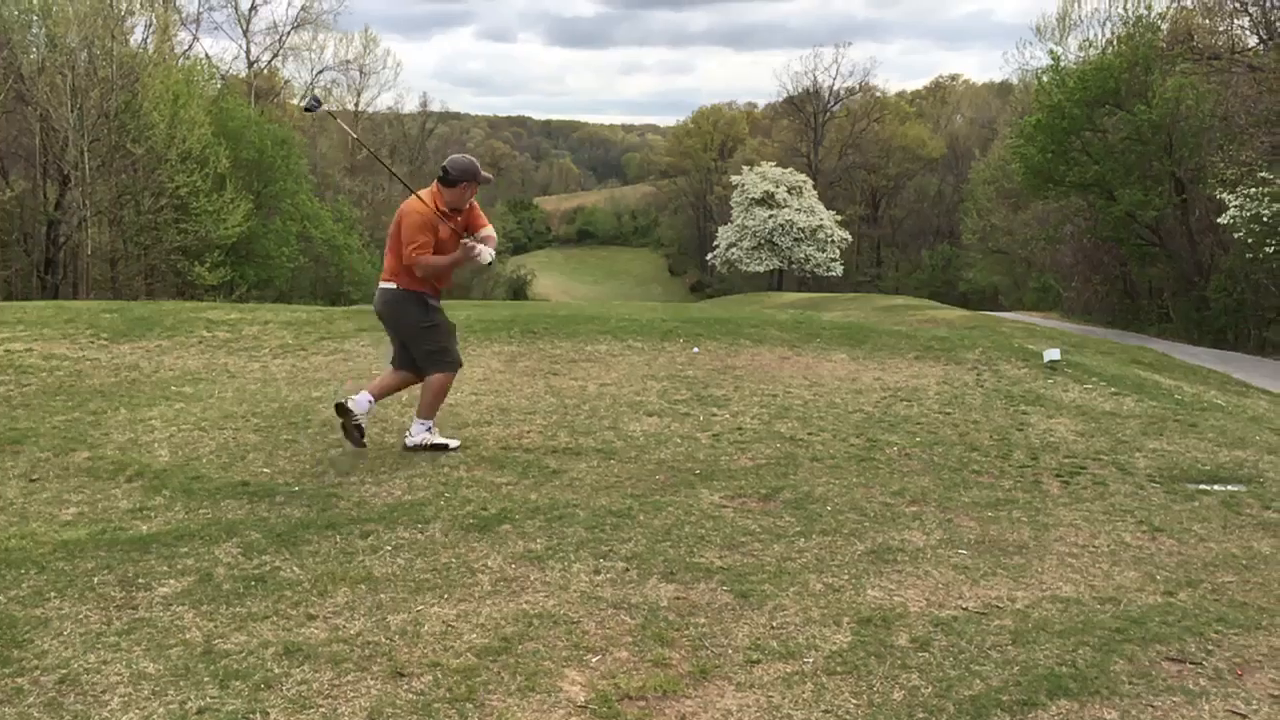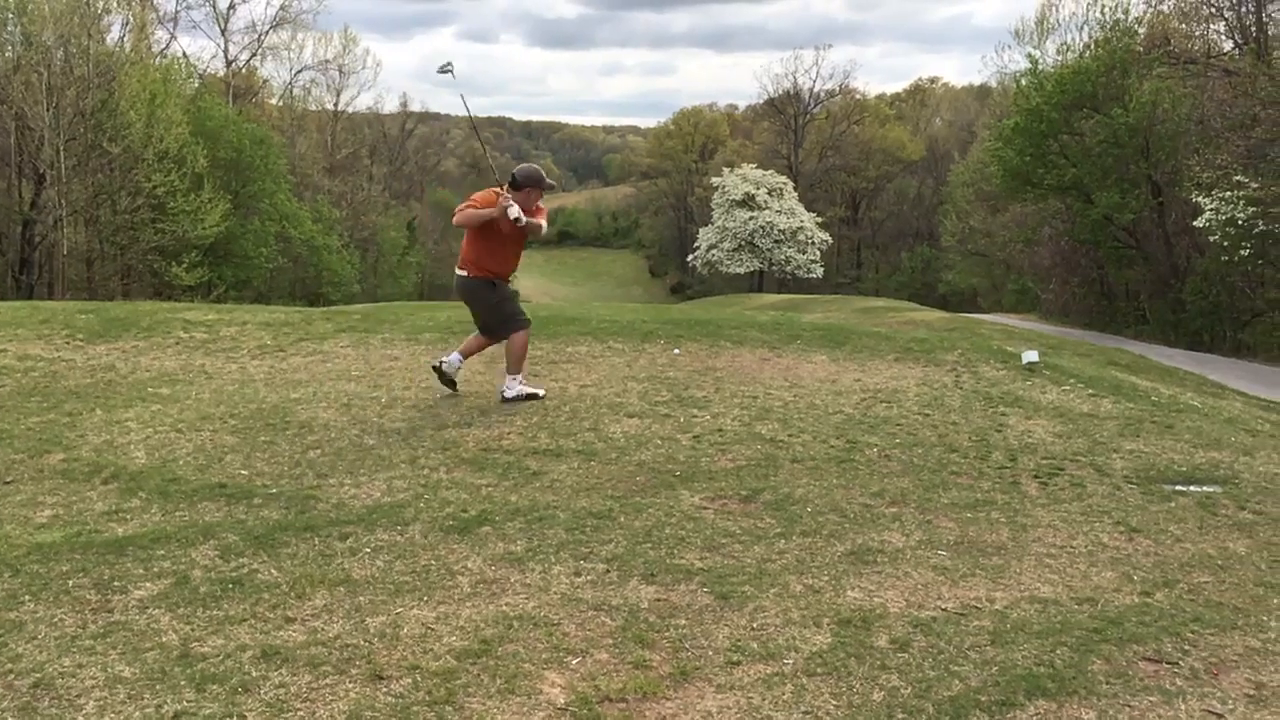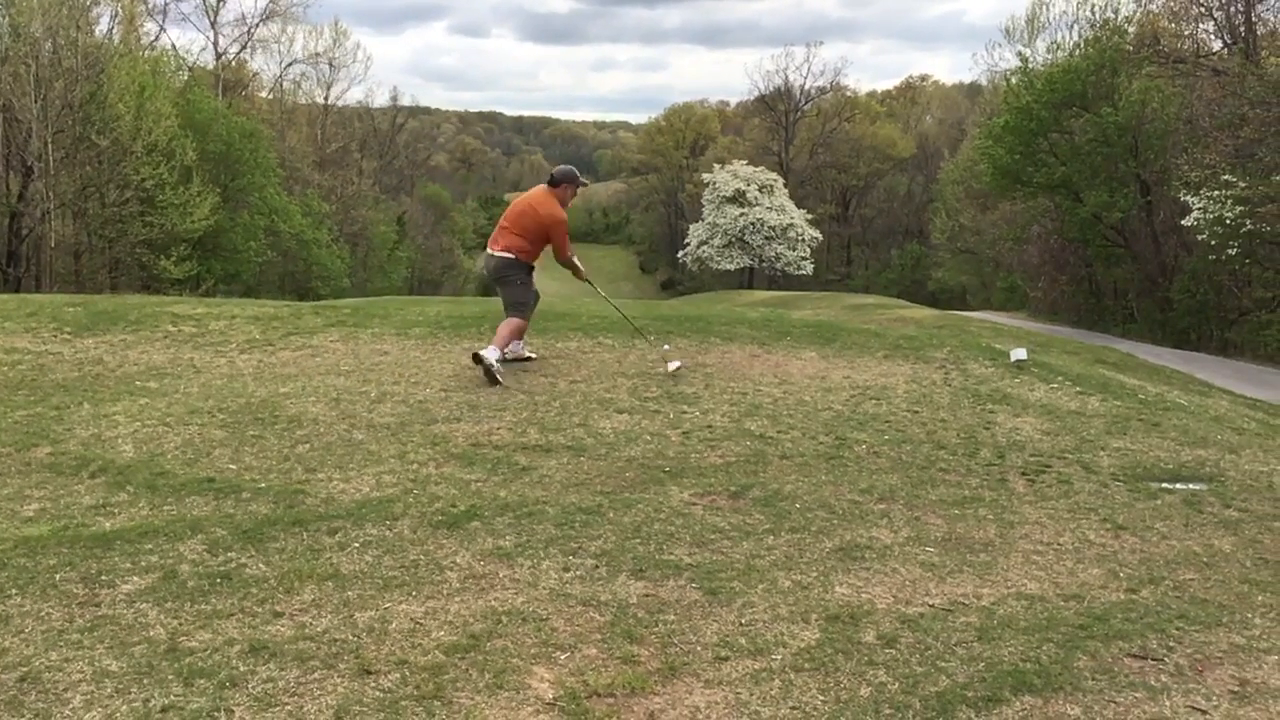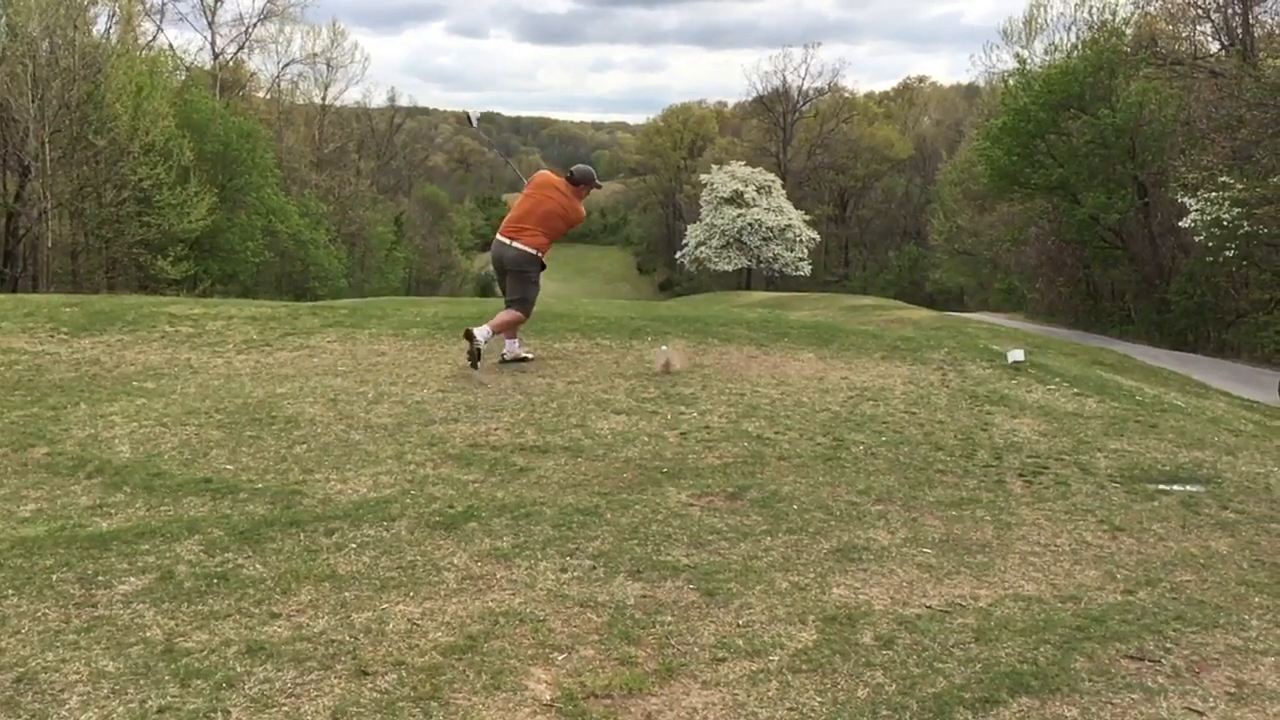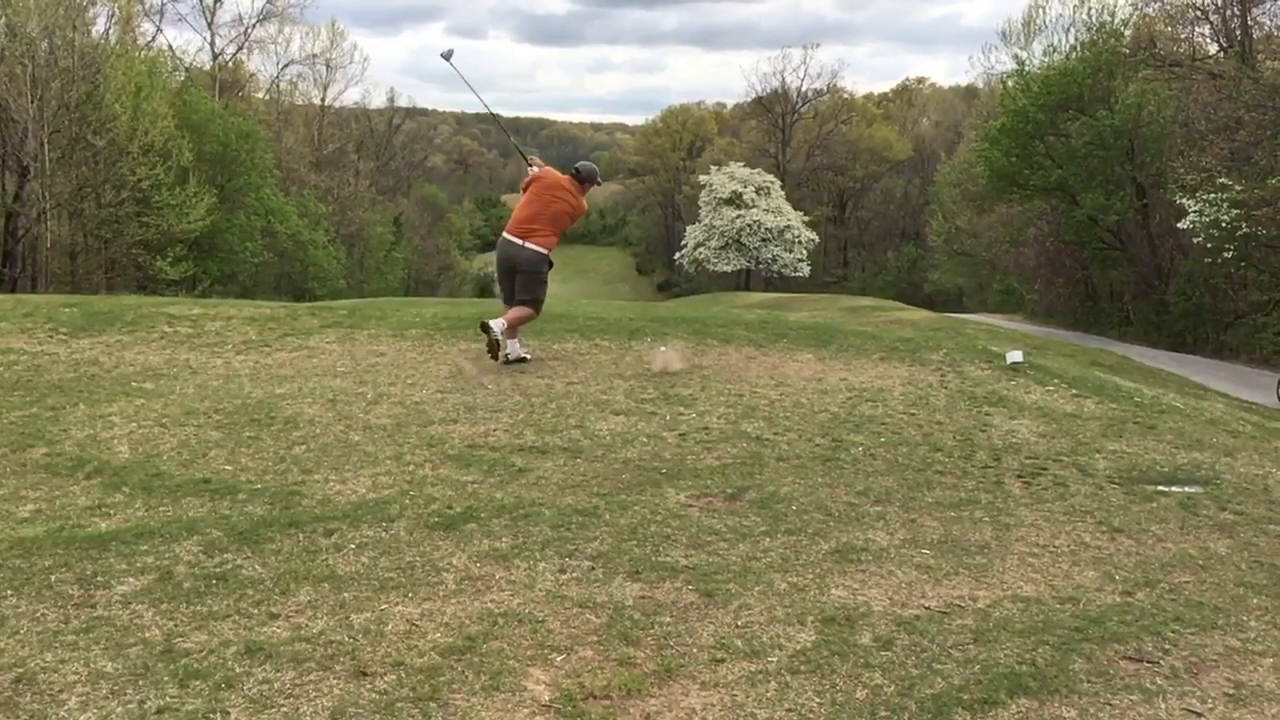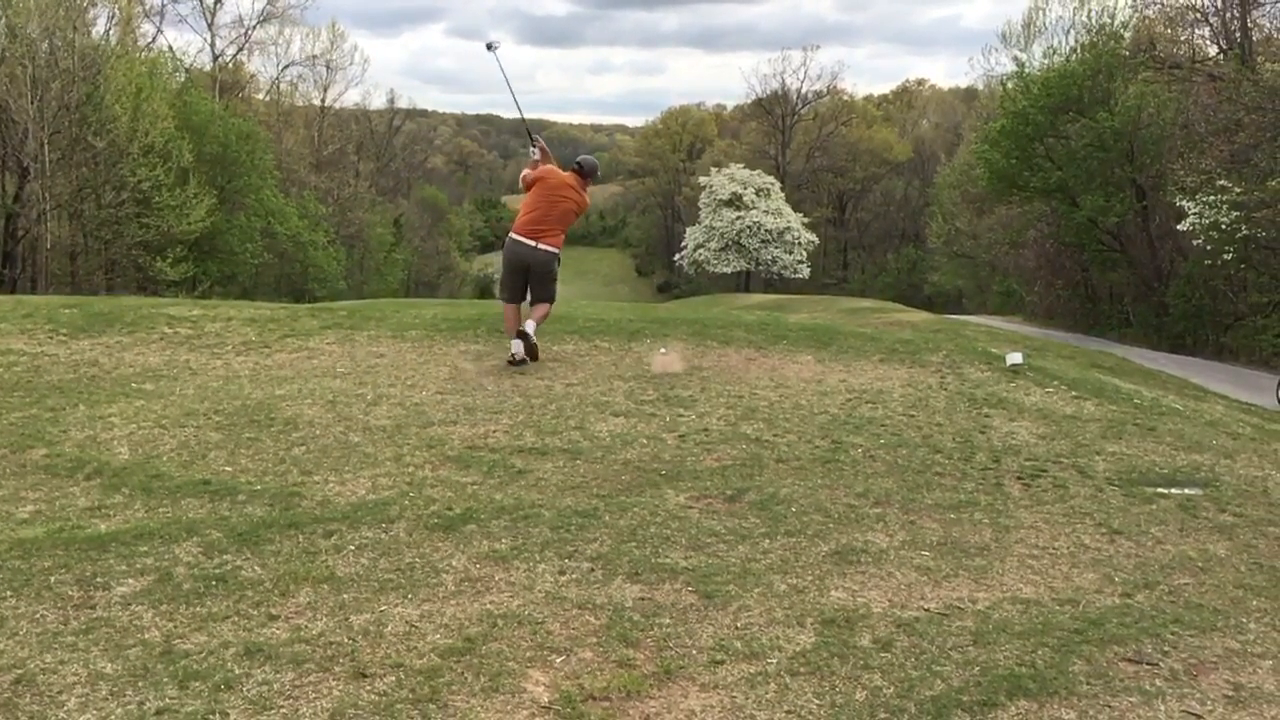
dt=0.5s
person 1, frame 1
left shoulder: (464, 205)
right shoulder: (420, 211)
left elbow: (487, 234)
right elbow: (421, 266)
left wrist: (483, 244)
right wrist: (459, 258)
left hip: (394, 297)
right hip: (408, 298)
left knee: (412, 367)
right knee: (445, 364)
left ankle: (357, 405)
right ankle: (421, 432)
person 1, frame 2
left shoulder: (534, 208)
right shoulder: (486, 199)
left elbow: (540, 230)
right elbow: (459, 220)
left wrist: (523, 219)
right wrist: (494, 213)
left hip: (490, 280)
right hip: (478, 280)
left knee: (493, 330)
right knee: (518, 326)
left ankle: (450, 363)
right ankle: (514, 388)
person 1, frame 3
left shoulder: (541, 191)
right shoulder: (556, 214)
right elbow: (563, 256)
left wrist: (572, 258)
right wrist: (577, 270)
left hip: (496, 257)
right hip: (511, 263)
left knee: (528, 299)
right knee: (518, 313)
left ankle: (514, 348)
right ankle: (491, 354)
person 1, frame 4
left shoulder: (543, 177)
right shoulder: (577, 212)
left hip: (500, 245)
right hip: (525, 256)
left knee: (513, 301)
right knee: (520, 310)
left ankle: (512, 349)
right ankle: (481, 333)
person 1, frame 5
left shoulder: (547, 175)
right shoulder: (580, 206)
left elbow: (525, 187)
left hip: (507, 244)
right hip: (534, 255)
left knee: (511, 301)
right knee: (530, 307)
left ankle: (512, 349)
right ankle: (497, 325)
person 1, frame 6
left shoulder: (548, 174)
right shoulder: (582, 201)
left elbow: (525, 180)
left wrist: (536, 158)
right wrist: (546, 153)
left hip: (516, 244)
right hip: (546, 254)
left knee: (511, 299)
right knee: (544, 301)
left ankle: (516, 350)
right ankle: (529, 327)
